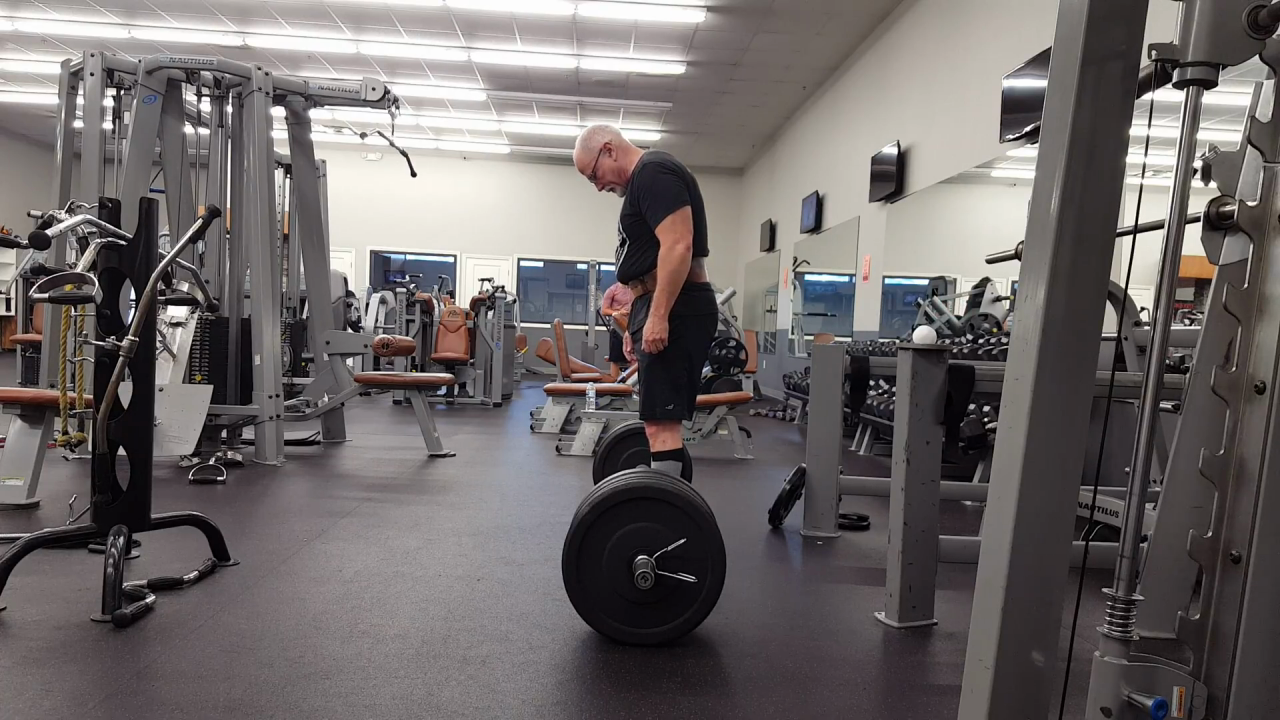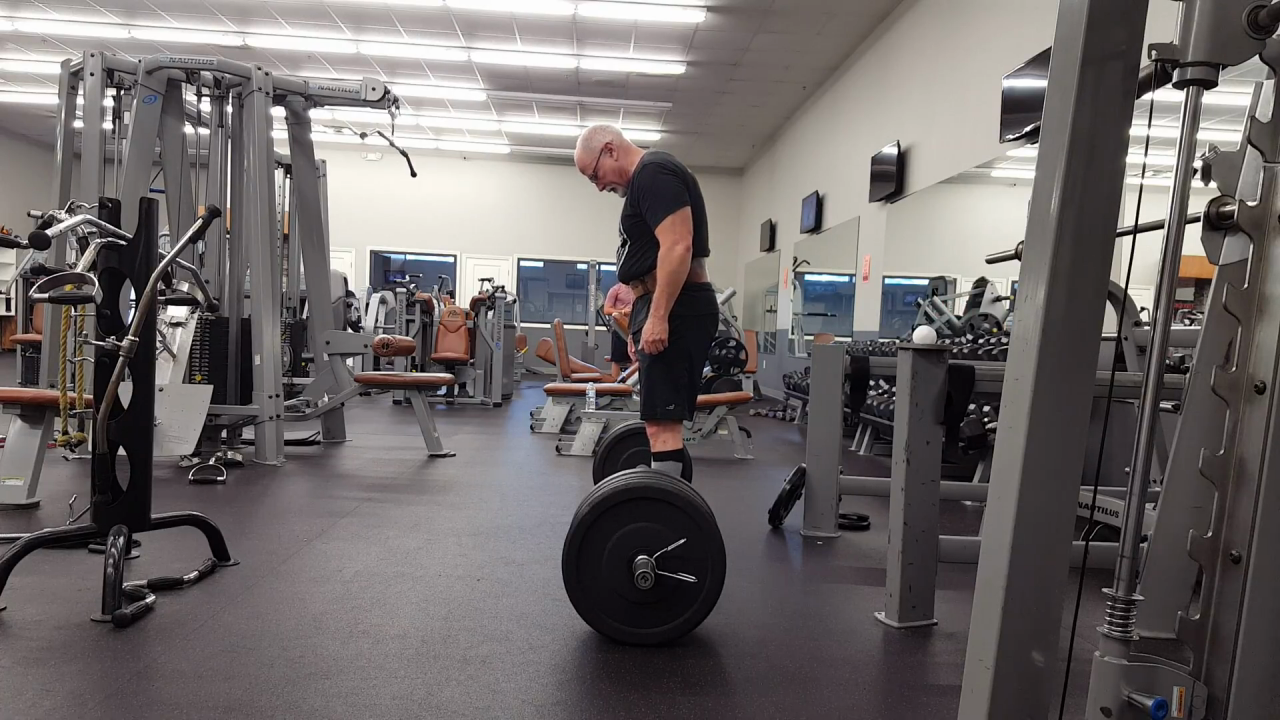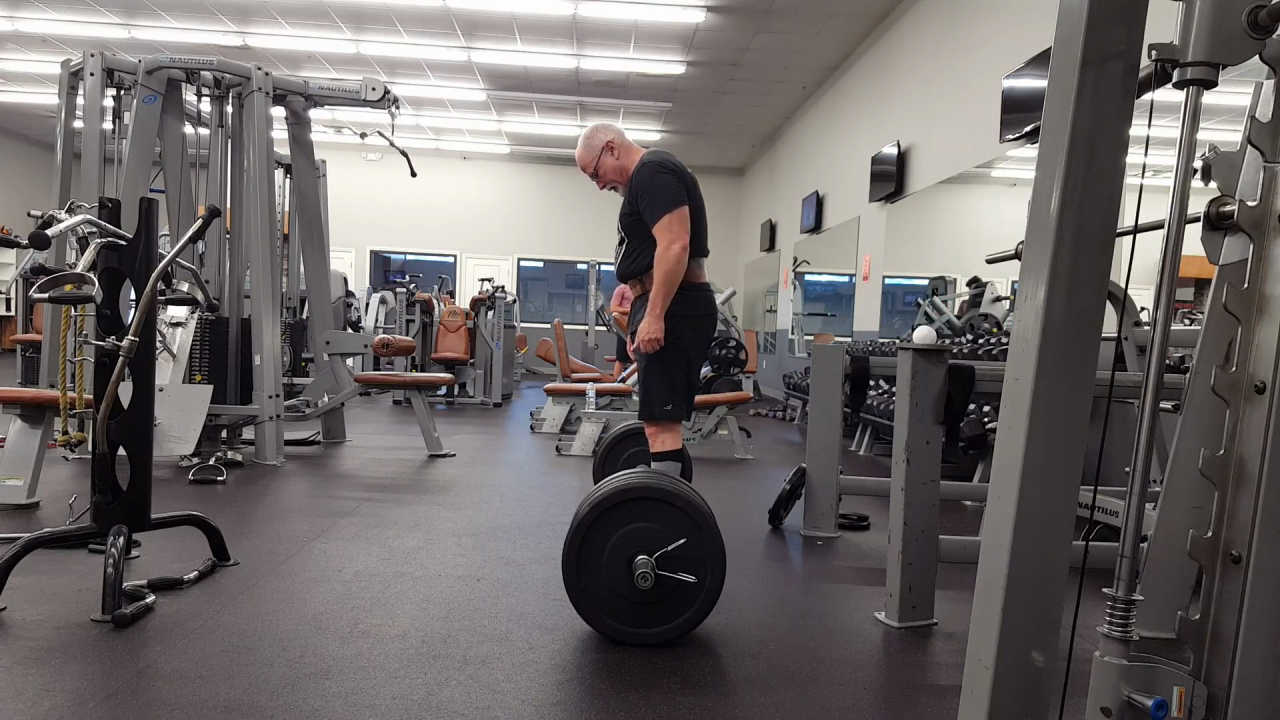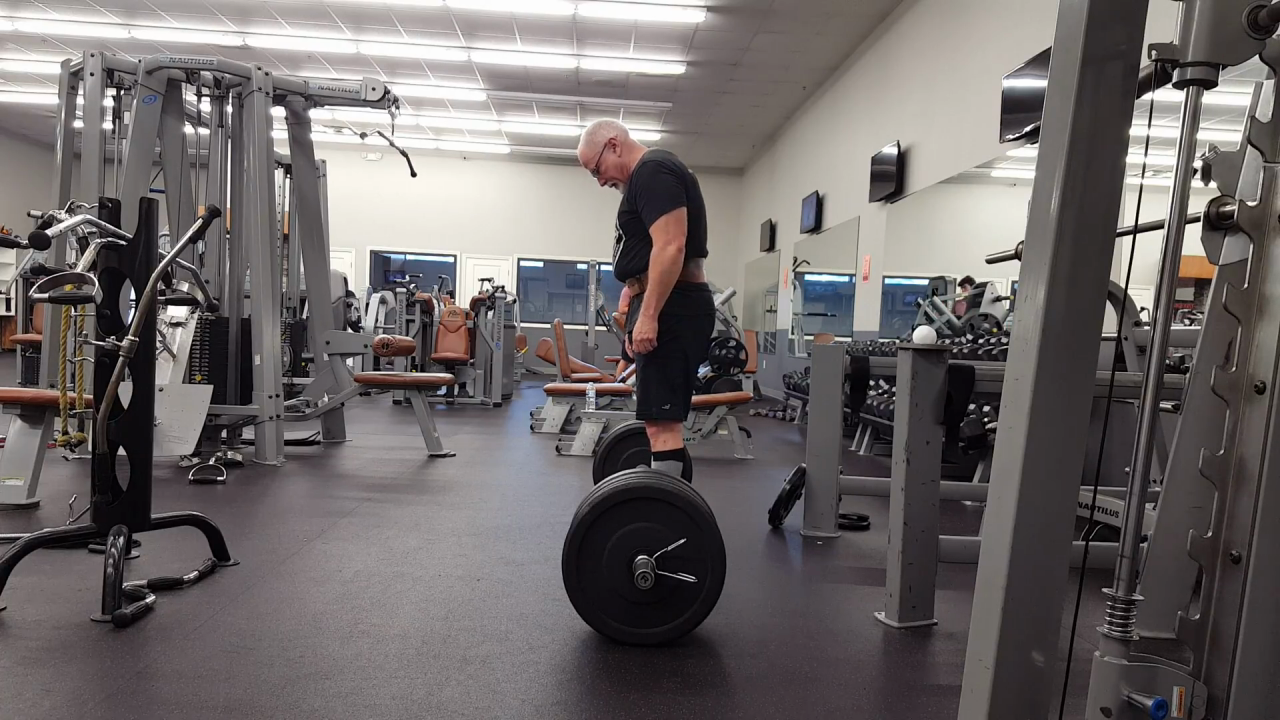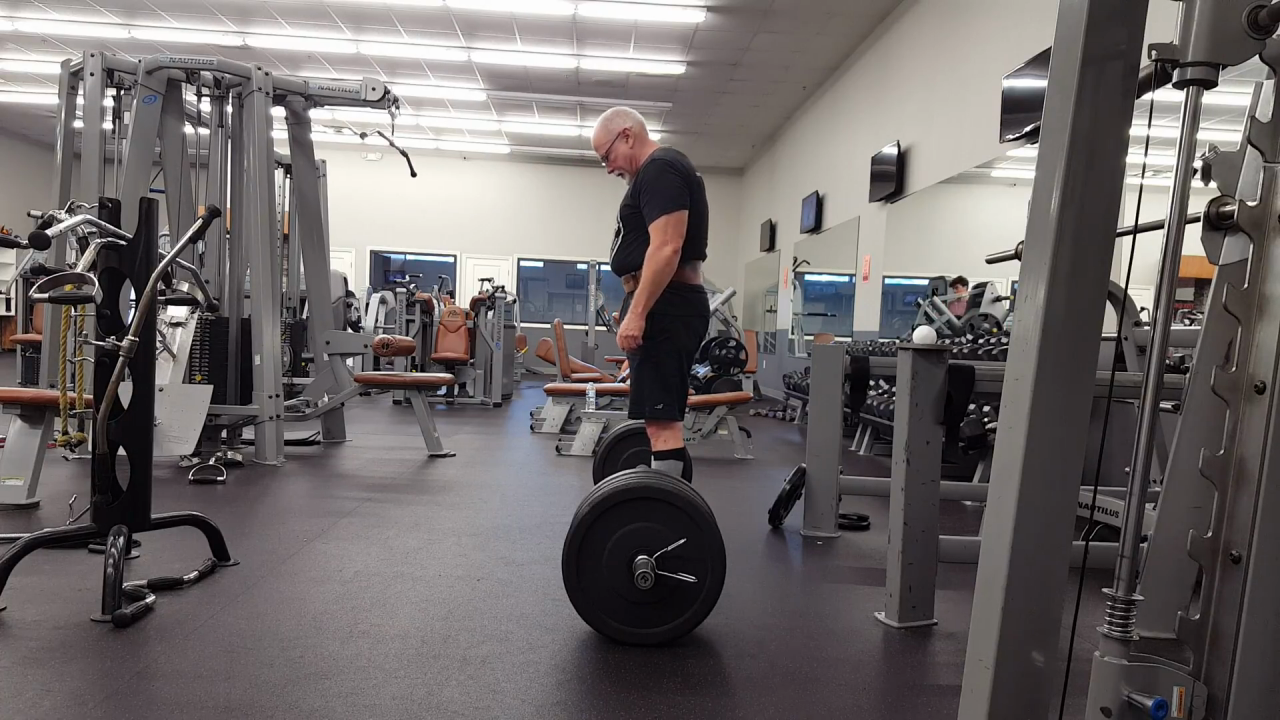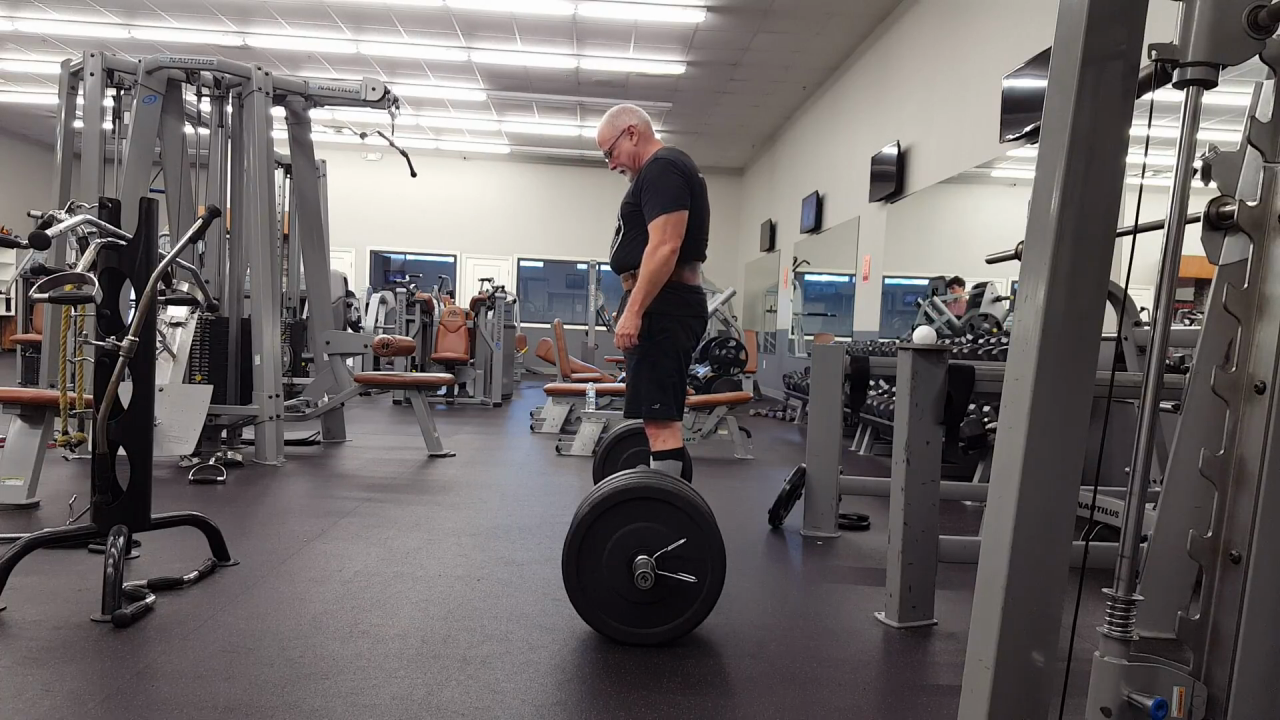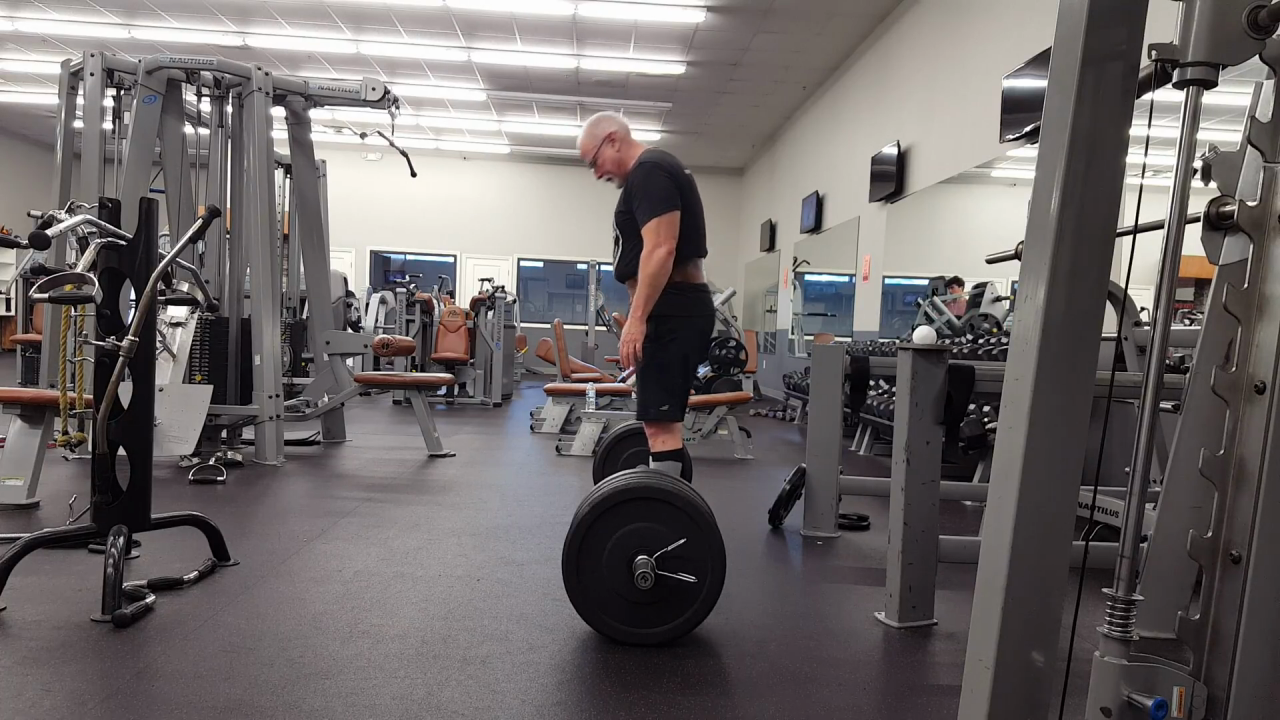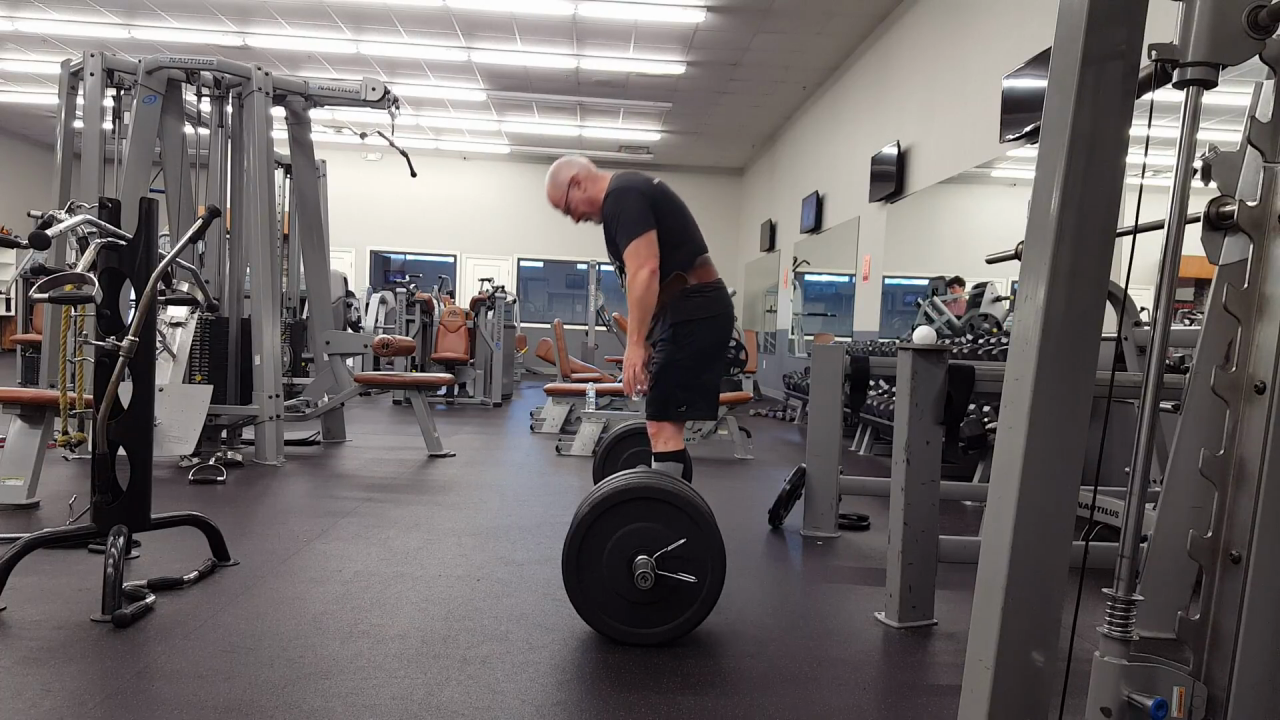
dt=0.3s
person 1, frame 1
left shoulder: (653, 173)
right shoulder: (646, 180)
left elbow: (678, 245)
left wrist: (659, 316)
right wrist: (642, 319)
left hip: (673, 311)
right hip: (663, 311)
left knee: (661, 422)
right knee: (659, 420)
person 1, frame 2
left shoulder: (654, 173)
right shoulder: (647, 180)
left elbow: (678, 246)
left wrist: (658, 316)
right wrist: (645, 318)
left hip: (673, 311)
right hip: (666, 311)
left knee: (661, 421)
right knee: (660, 420)
person 1, frame 3
left shoulder: (653, 172)
right shoulder: (650, 177)
left elbow: (675, 245)
left wrist: (654, 316)
right wrist: (645, 316)
left hip: (672, 311)
right hip: (668, 310)
left knee: (660, 422)
right knee: (659, 420)
person 1, frame 4
left shoulder: (653, 171)
right shoulder: (651, 175)
left elbow: (671, 246)
left wrist: (648, 316)
right wrist: (642, 315)
left hip: (671, 310)
right hip: (671, 309)
left knee: (660, 421)
right knee: (661, 420)
person 1, frame 5
left shoulder: (660, 170)
right shoulder: (661, 172)
left elbow: (667, 247)
left wrist: (636, 313)
right wrist: (640, 311)
left hip: (664, 308)
right hip: (668, 307)
left knee: (661, 421)
right knee: (661, 419)
person 1, frame 6
left shoulder: (662, 169)
right shoulder: (663, 172)
left elbow: (665, 246)
left wrist: (632, 311)
right wrist: (637, 310)
left hip: (662, 309)
right hip: (667, 308)
left knee: (659, 420)
right knee: (660, 419)
person 1, frame 7
left shoulder: (649, 172)
right shoulder: (652, 174)
left elbow: (661, 250)
left wrist: (636, 320)
right wrist: (641, 318)
left hip: (671, 310)
right hip: (677, 308)
left knee: (659, 421)
right knee: (659, 418)
person 1, frame 8
left shoulder: (621, 198)
right shoulder: (628, 193)
left elbow: (645, 272)
left wrist: (635, 344)
right wrist: (642, 341)
left hip: (692, 313)
right hip: (692, 310)
left knee: (662, 422)
right knee: (663, 421)
